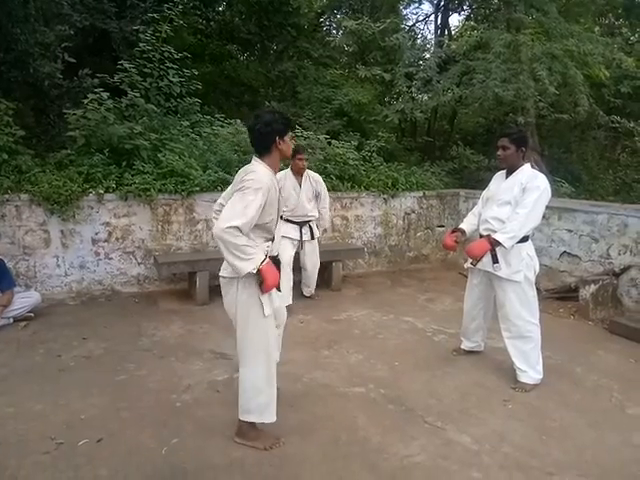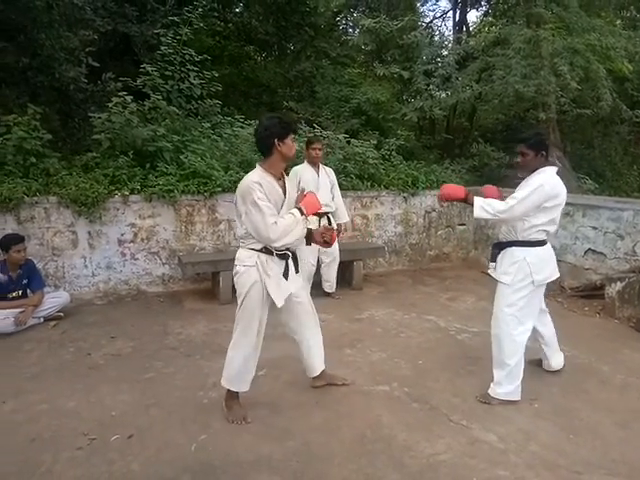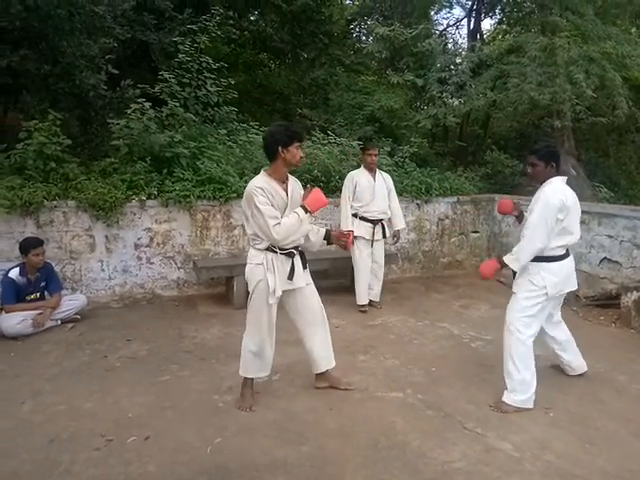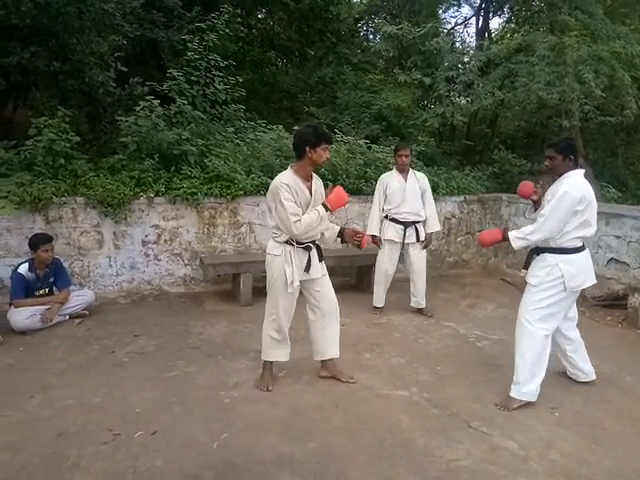
dt=1s
person 1, frame 1
left shoulder: (253, 173)
right shoulder: (260, 182)
left elbow: (223, 208)
right elbow: (224, 228)
right wrist: (260, 263)
left hip: (252, 268)
right hip: (246, 275)
left knee: (276, 319)
right knee: (258, 346)
left ankle: (261, 384)
right ankle: (247, 426)
person 1, frame 2
left shoulder: (284, 181)
right shoulder: (253, 185)
right elbow: (272, 233)
left wrist: (309, 234)
right wrist: (301, 211)
left hip: (283, 263)
right hip: (256, 265)
left knee: (306, 317)
right knee: (249, 333)
left ankle: (319, 373)
right ankle: (232, 397)
person 1, frame 3
left shoulder: (295, 184)
right shoulder: (257, 189)
right elbow: (277, 233)
left wrist: (328, 236)
right wrist: (305, 209)
left hip: (294, 261)
right hip: (266, 264)
left knee: (314, 316)
right knee: (260, 326)
left ankle: (324, 373)
right ankle: (248, 384)
person 1, frame 4
left shoulder: (317, 182)
right shoulder: (283, 184)
right elbow: (297, 227)
left wrist: (342, 234)
right wrist: (326, 207)
left hip: (311, 253)
right hip: (285, 255)
left knee: (327, 306)
right knee: (279, 313)
left ankle: (327, 365)
right ankle: (268, 368)
person 2, frame 1
left shoulder: (536, 181)
right shoulder: (498, 178)
left elbow: (524, 219)
right elbow: (480, 208)
left wrist: (494, 241)
right wrist: (463, 230)
left hip: (513, 255)
right hip: (485, 252)
left knee: (519, 316)
right knee: (475, 303)
left ankle: (529, 373)
right ankle: (471, 343)
person 2, frame 2
left shoulder: (545, 183)
right shoulder: (540, 179)
left elbow: (509, 210)
right elbow: (519, 211)
left wrist: (469, 198)
right wrist: (496, 201)
left hip: (524, 259)
right hip: (527, 255)
left knee: (507, 321)
right knee: (535, 311)
left ankle: (506, 390)
right ankle: (553, 359)
person 2, frame 3
left shoulder: (549, 194)
right shoulder: (563, 191)
left elbow: (535, 240)
left wrist: (506, 261)
right wrist: (523, 217)
left hip: (543, 271)
right hip: (557, 265)
left knee: (518, 328)
right knee: (550, 319)
left ankle: (518, 397)
right ankle: (573, 364)
person 2, frame 4
left shoulder: (570, 188)
right shoulder: (571, 184)
left elbow: (545, 229)
left wrist: (507, 235)
right wrist: (538, 203)
left hip: (558, 264)
right hip: (566, 260)
left knee: (532, 320)
right knee: (561, 320)
left ankle: (524, 391)
right ankle: (581, 371)
person 3, frame 1
left shoulder: (315, 179)
right shoulder: (280, 179)
left elbow: (323, 204)
left wrist: (322, 225)
left hip: (309, 227)
right hip: (287, 227)
left knee: (312, 263)
right knee: (284, 263)
left ankle: (308, 291)
right ankle: (283, 301)
person 3, frame 2
left shoulder: (329, 172)
right shoulder: (297, 171)
left elbow: (337, 197)
left wrist: (341, 220)
left hip: (327, 220)
left knee: (332, 256)
right knee: (307, 260)
left ankle: (329, 288)
person 3, frame 3
left shoulder: (385, 177)
right shoulder: (353, 176)
left elbow: (393, 202)
right elbow: (346, 203)
left wrist: (397, 227)
right wrist: (347, 228)
left hip: (379, 227)
right hip: (360, 226)
left knee: (377, 264)
right knee: (362, 264)
left ankle: (373, 297)
right ankle: (362, 300)
person 3, frame 4
left shoulder: (421, 178)
right shoulder: (385, 179)
left elbow: (429, 205)
right elbow: (377, 206)
left wrist: (430, 231)
right wrist: (374, 232)
left hip: (415, 230)
right hip: (393, 229)
left knee: (418, 269)
right knee: (385, 268)
left ankle: (419, 304)
right ankle: (378, 303)
